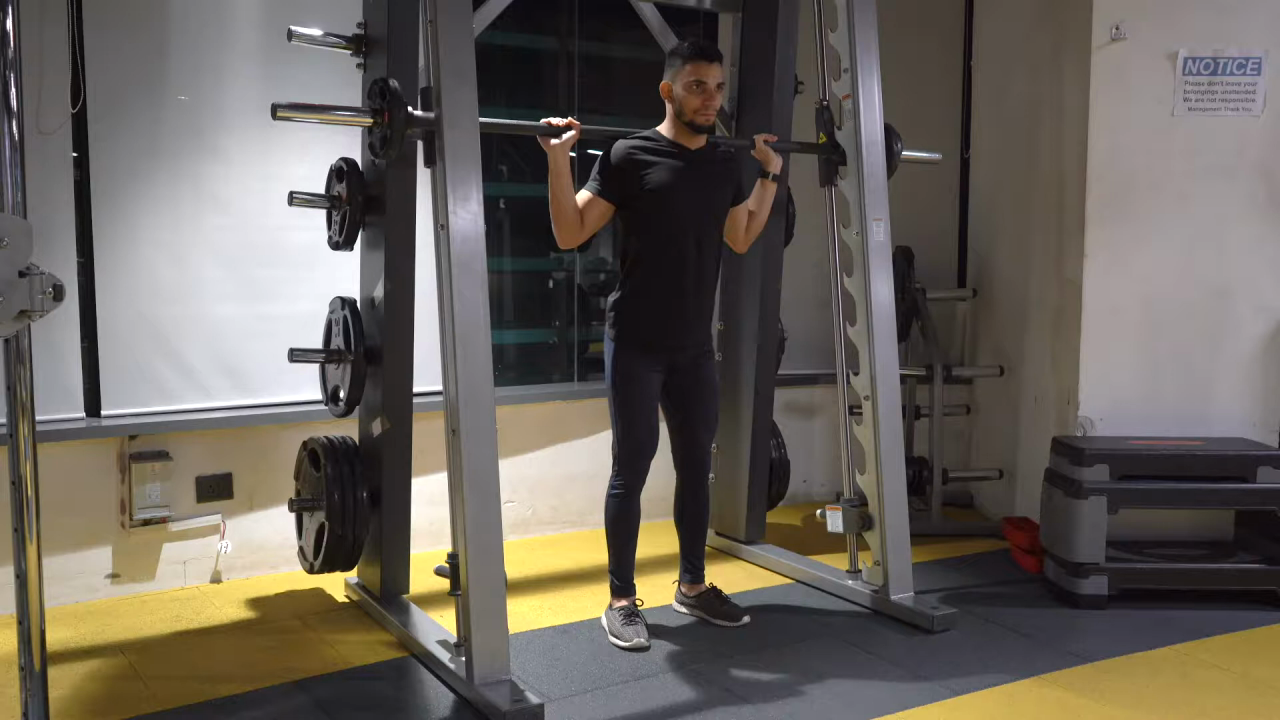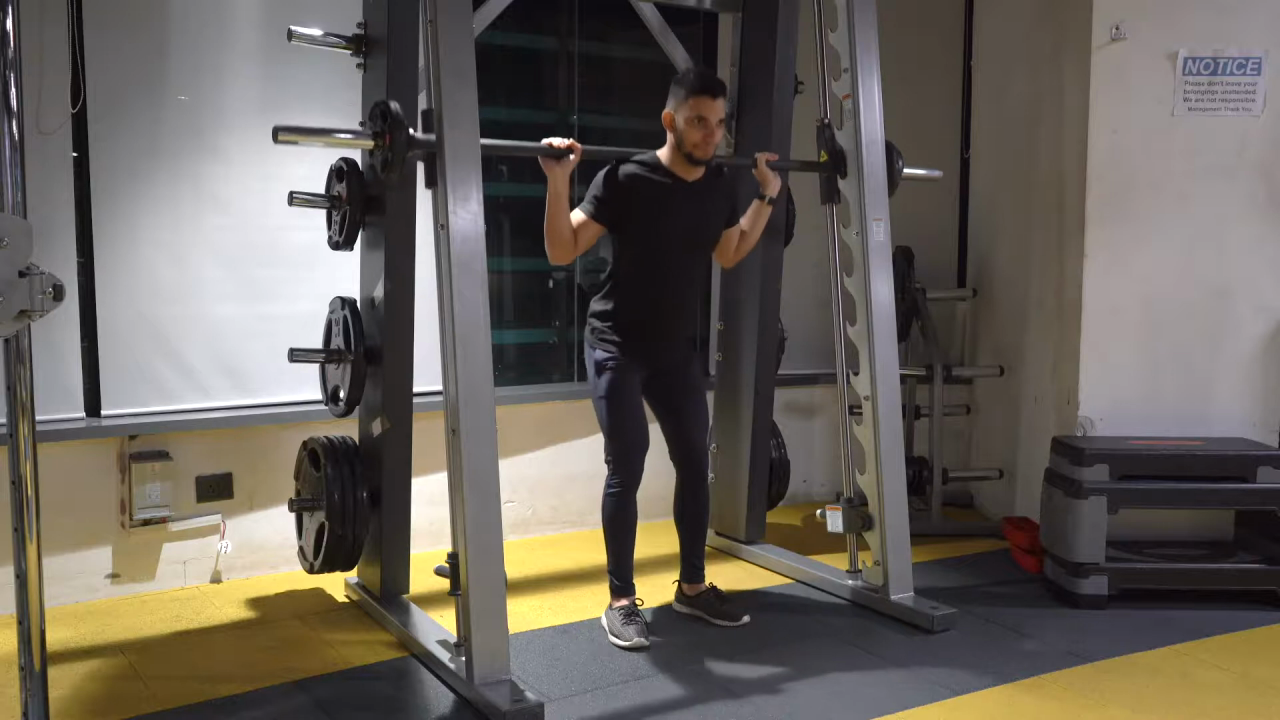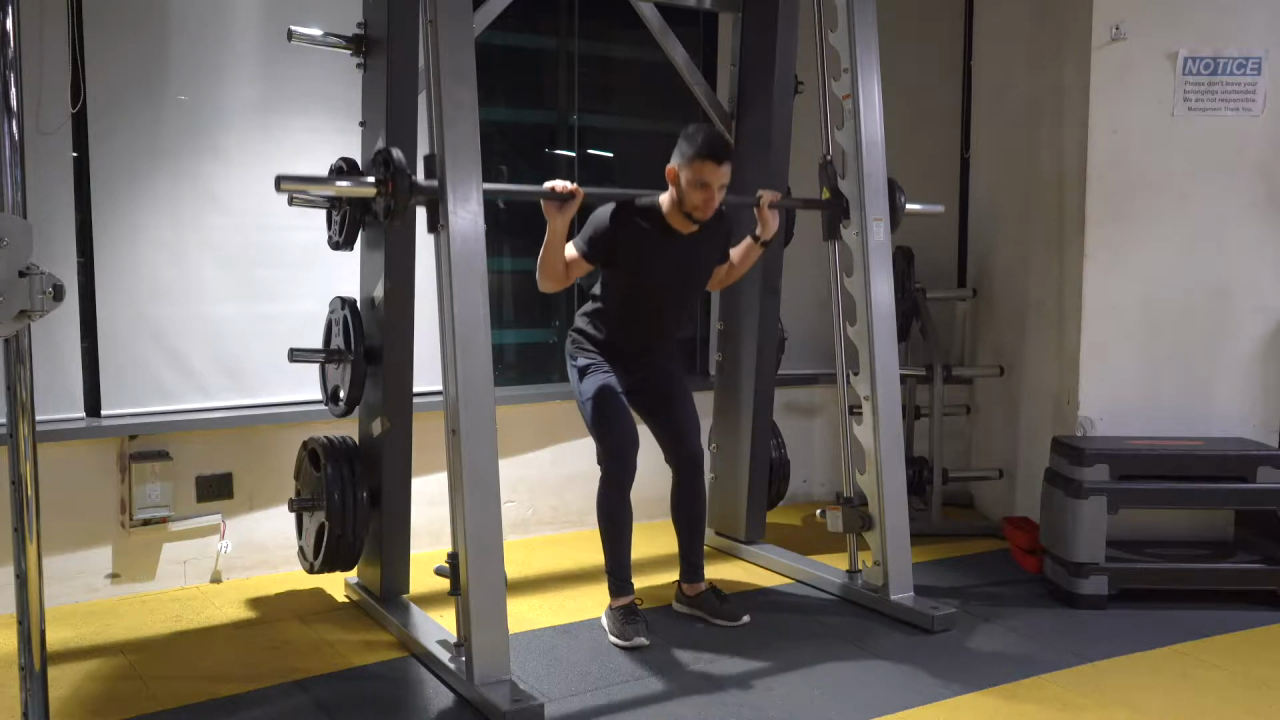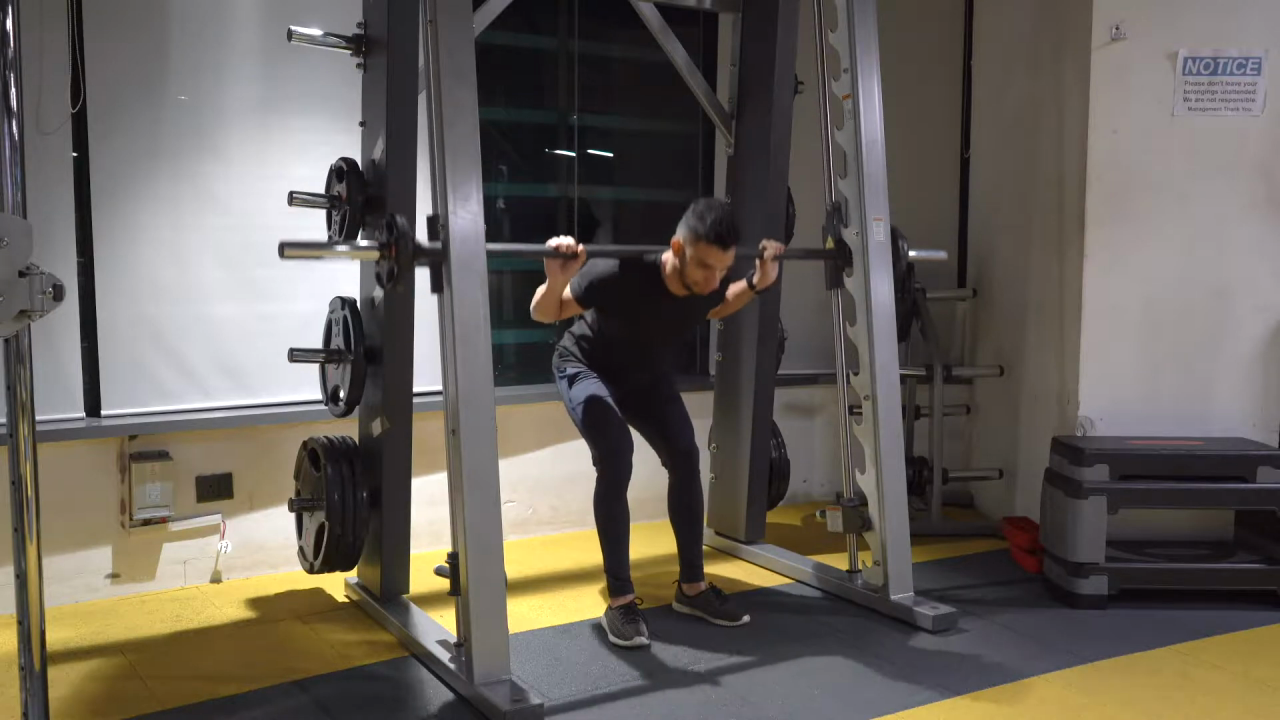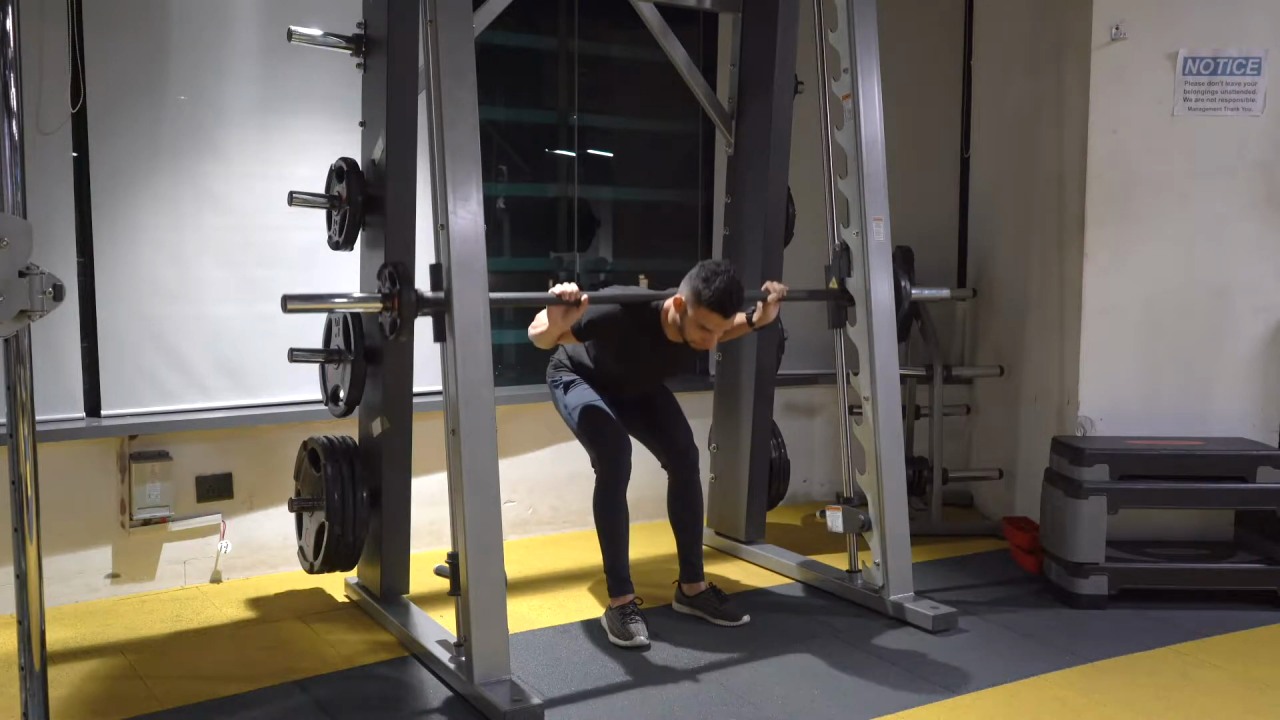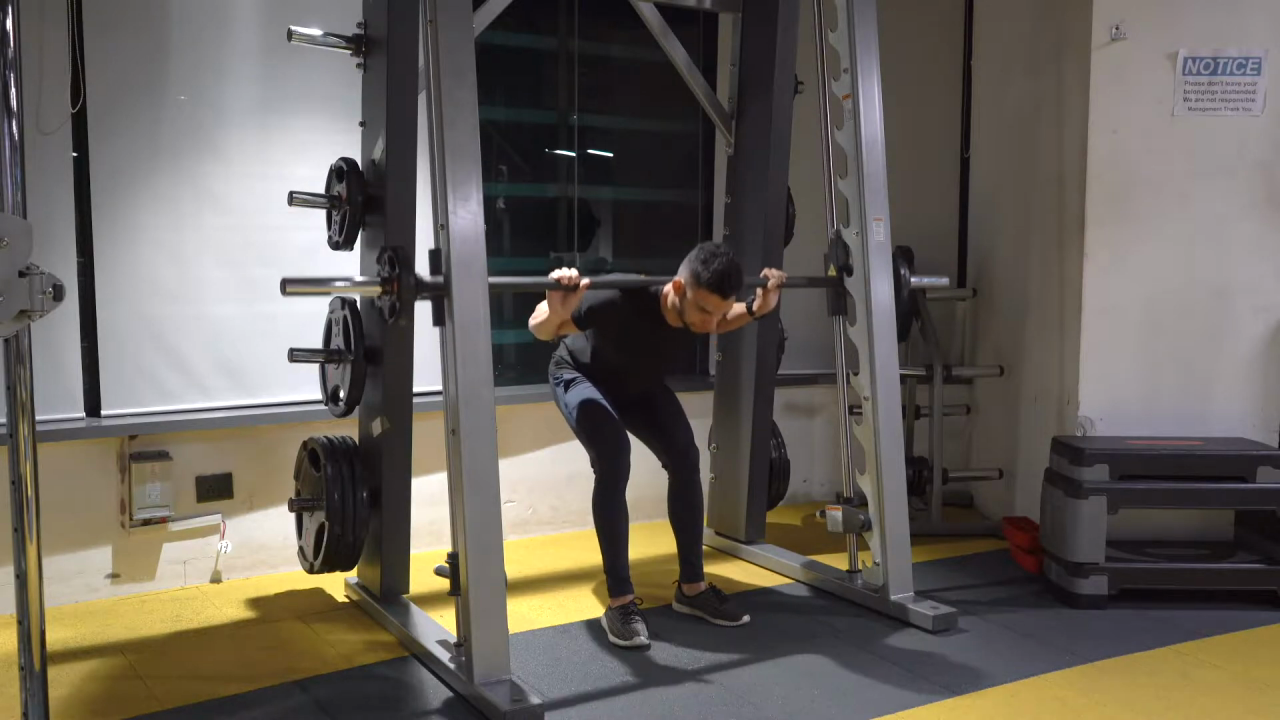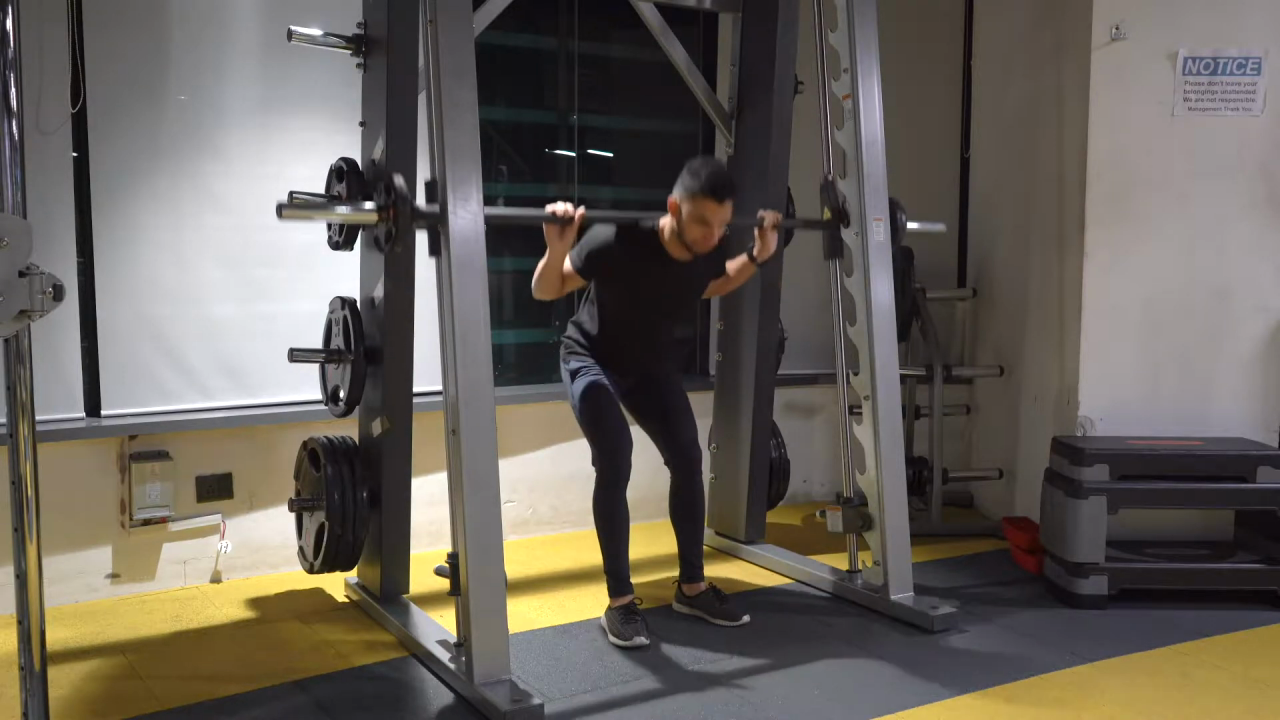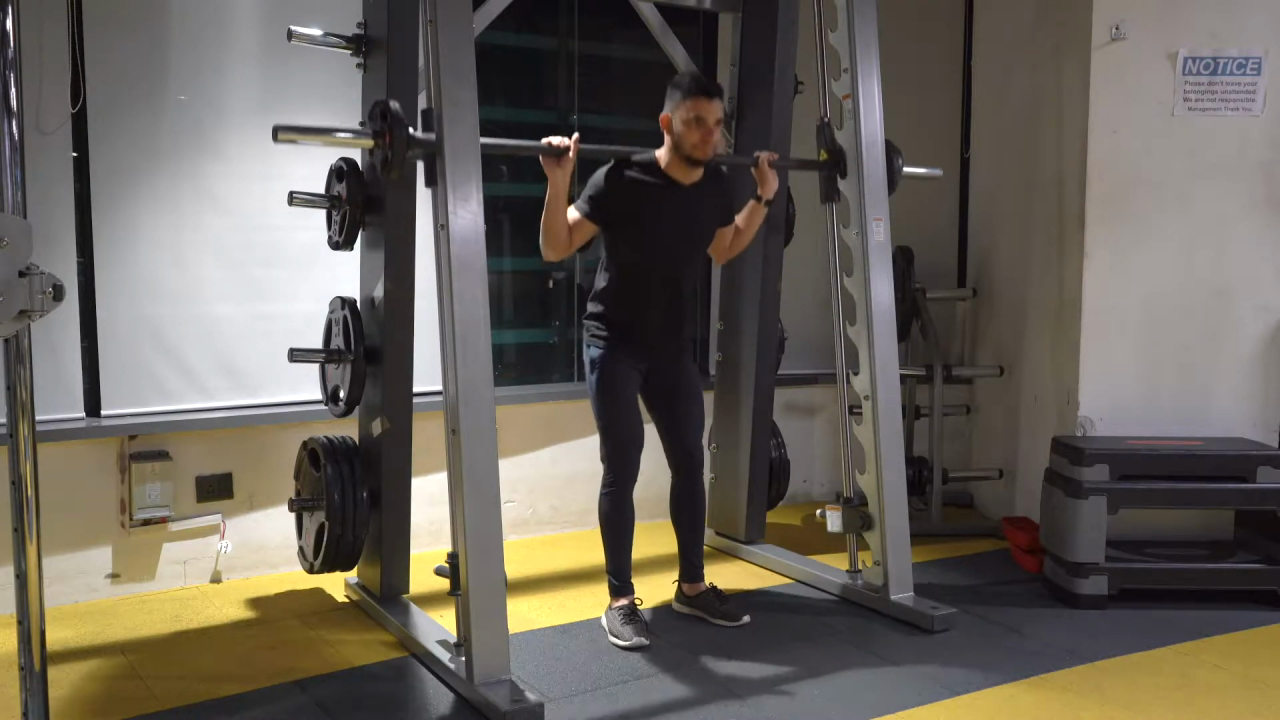
dt=0.5s
person 1, frame 1
left shoulder: (725, 165)
right shoulder: (630, 158)
left elbow: (742, 239)
right elbow: (570, 235)
left wrist: (770, 175)
right wrist: (559, 161)
left hip: (694, 346)
right hip: (637, 343)
left knee: (696, 463)
right knee: (633, 467)
left ankle: (693, 586)
right ankle: (621, 600)
person 1, frame 2
left shoulder: (721, 186)
right shoulder: (626, 180)
left elbow: (730, 254)
right elbow: (561, 252)
left wrist: (767, 196)
right wrist: (558, 182)
left hip: (677, 350)
right hip: (617, 347)
left knee: (694, 461)
right knee: (627, 468)
left ankle: (693, 586)
right ankle: (621, 600)
person 1, frame 3
left shoulder: (715, 228)
right shoulder: (621, 222)
left elbow: (717, 278)
right elbow: (549, 282)
left wrist: (762, 235)
right wrist: (557, 225)
left hip: (658, 360)
right hip: (598, 356)
left knee: (689, 457)
right knee: (620, 461)
left ankle: (692, 586)
right ankle: (620, 601)
person 1, frame 4
left shoulder: (709, 282)
right shoulder: (620, 275)
right elbow: (543, 314)
left wrist: (759, 281)
right wrist: (557, 281)
left hip: (647, 373)
right hip: (587, 367)
left knee: (685, 457)
right knee: (616, 458)
left ankle: (692, 586)
right ankle: (620, 600)
person 1, frame 5
left shoulder: (703, 323)
right shoulder: (619, 316)
right elbow: (538, 336)
left wrist: (757, 319)
right wrist: (556, 324)
left hip: (639, 385)
right hip: (580, 379)
left knee: (684, 457)
right knee: (615, 459)
left ankle: (692, 586)
right ankle: (621, 601)
person 1, frame 6
left shoulder: (703, 310)
right shoulder: (619, 302)
right elbow: (539, 329)
left wrist: (757, 308)
right wrist: (556, 311)
left hip: (640, 381)
right hip: (582, 377)
left knee: (685, 458)
right knee: (614, 460)
left ankle: (692, 586)
right ankle: (620, 601)
person 1, frame 7
left shoulder: (710, 250)
right shoulder: (617, 243)
right elbow: (544, 292)
left wrist: (759, 254)
right wrist: (557, 248)
left hip: (652, 361)
right hip: (591, 358)
left knee: (688, 459)
right knee: (615, 464)
left ankle: (692, 586)
right ankle: (620, 601)
person 1, frame 8
left shoulder: (717, 186)
right shoulder: (621, 181)
left elbow: (723, 249)
right elbow: (554, 249)
left wrist: (764, 196)
right wrist: (558, 183)
left hip: (672, 346)
right hip: (613, 344)
left knee: (690, 461)
right knee: (622, 466)
left ankle: (692, 586)
right ankle: (621, 600)
